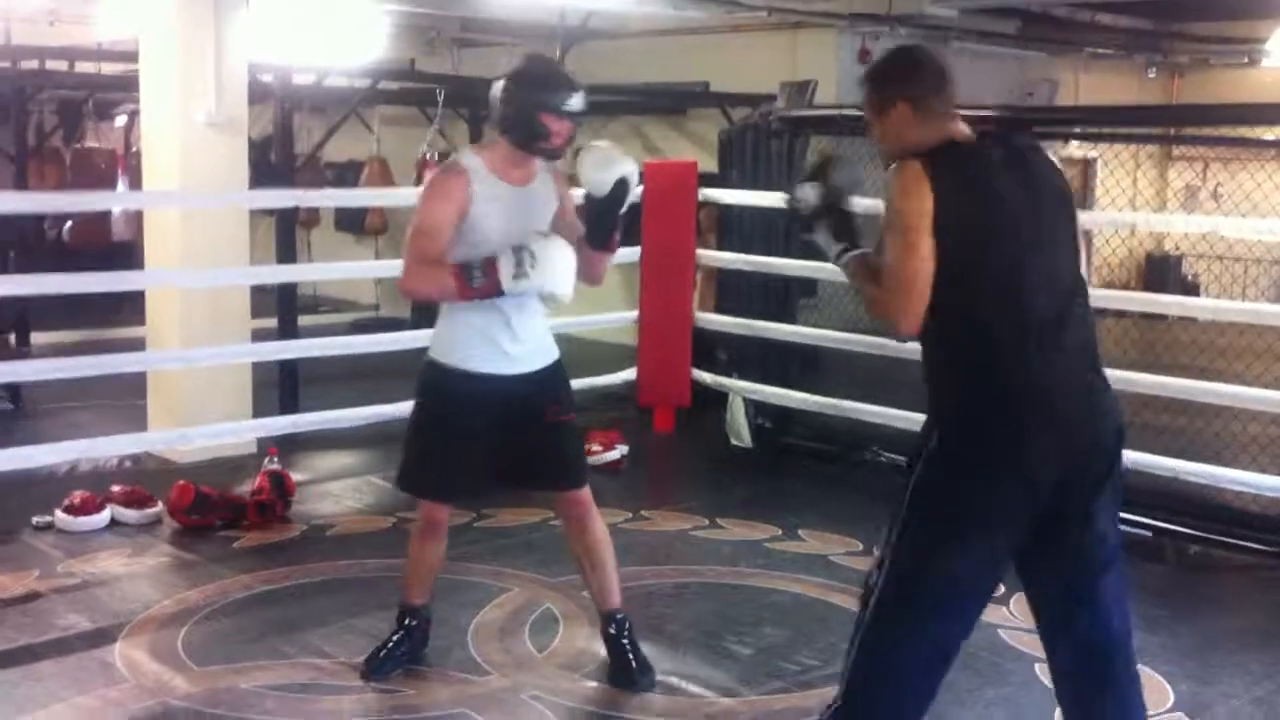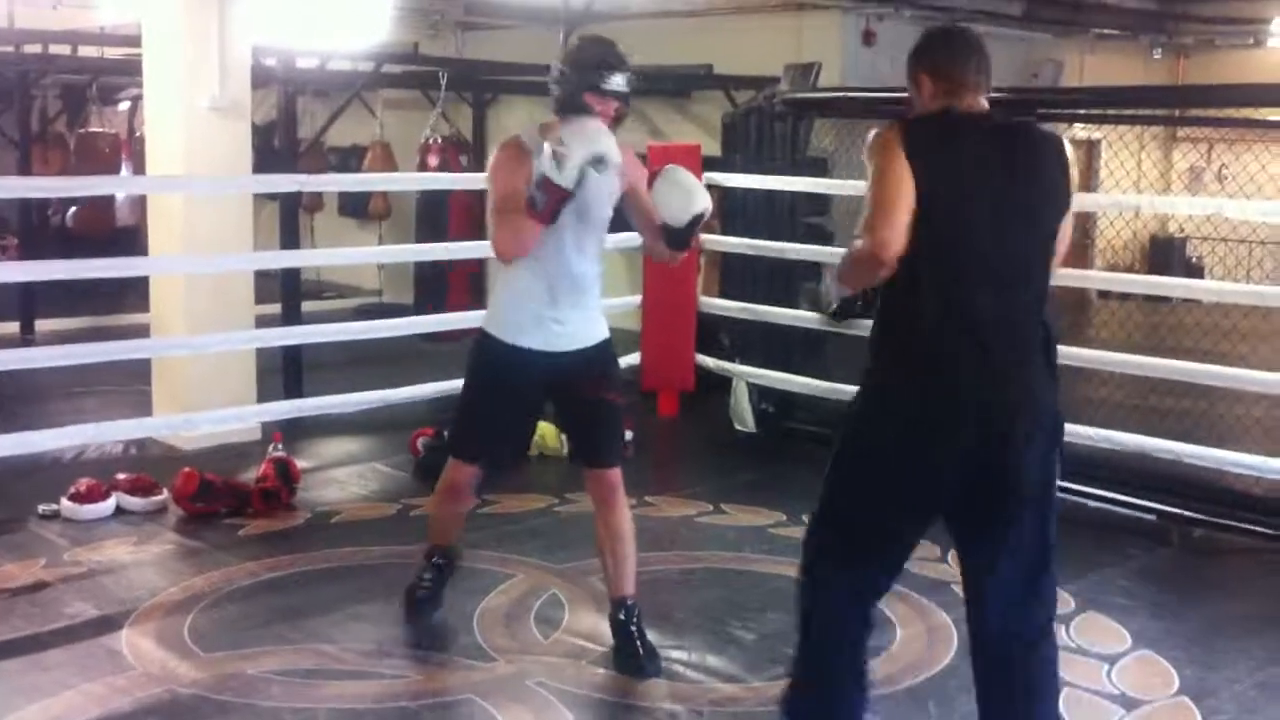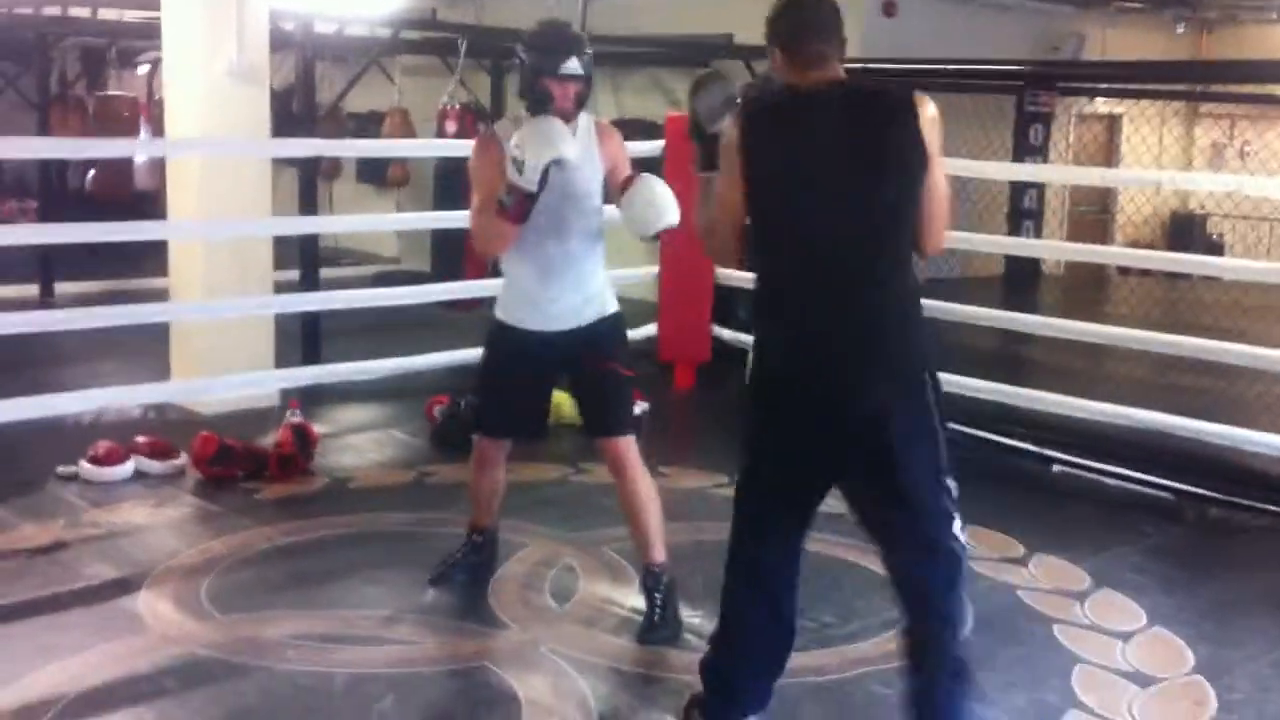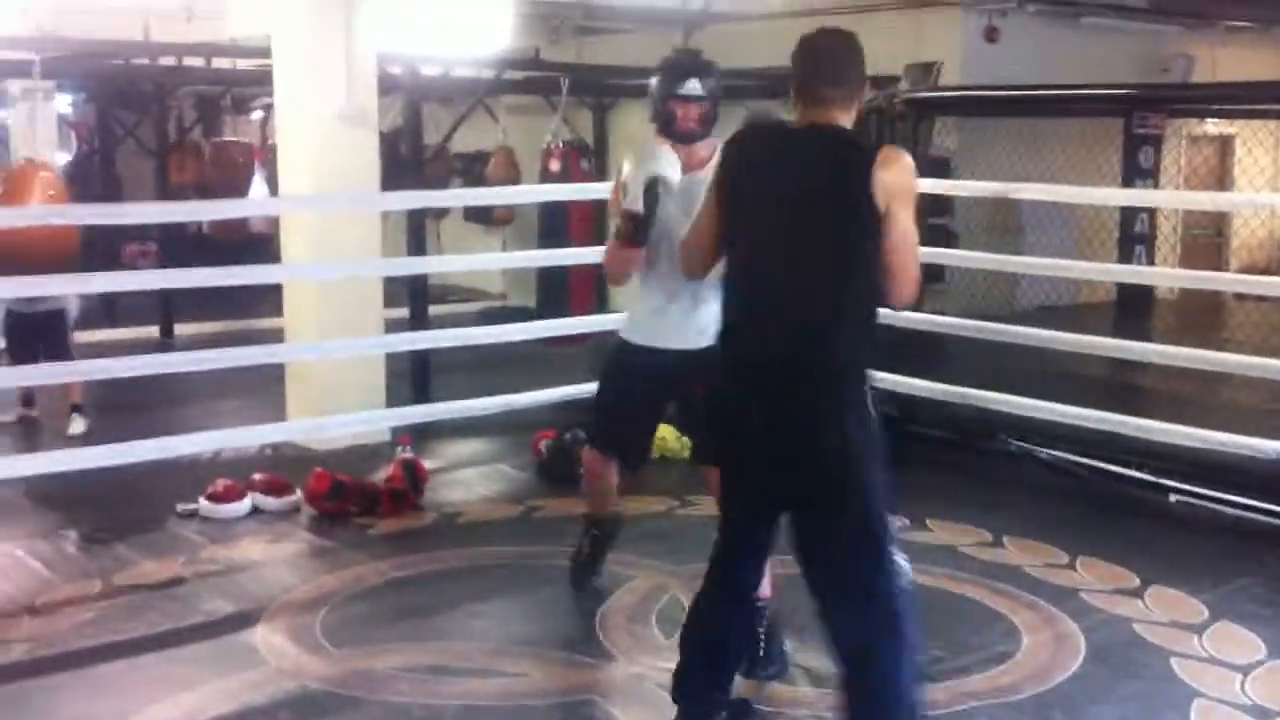
dt=0.5s
person 1, frame 1
left shoulder: (917, 178)
right shoulder: (1038, 166)
left elbow: (904, 314)
left wrist: (840, 242)
left hip: (988, 435)
right hip: (1083, 424)
left knee: (909, 614)
right knee: (1090, 619)
person 1, frame 2
left shoulder: (900, 139)
right shoulder: (1051, 154)
left elbow: (884, 246)
left wrist: (844, 273)
left hip: (912, 399)
right hip: (1020, 401)
left knee: (839, 575)
right knee: (1014, 603)
person 1, frame 3
left shoulder: (749, 126)
right shoulder: (912, 113)
left elbow: (719, 245)
right elbow: (931, 239)
left hip: (790, 371)
right hip: (889, 366)
left knee: (764, 547)
right knee: (928, 553)
person 1, frame 4
left shoulder: (742, 151)
right shoulder: (885, 168)
left elbow: (694, 260)
right elbow: (899, 292)
left hip: (738, 392)
right hip: (823, 400)
left knee: (741, 547)
right knee: (868, 589)
person 2, frame 1
left shoulder: (552, 180)
right shoulder: (456, 180)
left elbow: (592, 273)
right elbow: (415, 279)
left wrist: (606, 213)
right wrist: (500, 273)
left hip: (535, 367)
right hip: (461, 372)
left knee: (578, 502)
right knee: (434, 513)
left ankle: (618, 630)
right ankle: (413, 626)
person 2, frame 2
left shoulder: (622, 160)
right shoulder: (518, 153)
left elbow: (662, 248)
right elbow: (509, 246)
left wrist: (683, 223)
right wrist: (557, 184)
left hip: (584, 344)
right hip: (509, 343)
left knee: (607, 482)
right knee: (462, 470)
left ankle: (625, 617)
right ankle: (438, 562)
person 2, frame 3
left shoulder: (602, 137)
right shoulder: (495, 145)
left elbow: (633, 204)
right elbow: (487, 242)
left wrist: (654, 215)
right wrist: (525, 183)
left hip: (592, 319)
right hip: (520, 325)
left knee: (621, 452)
right knee: (488, 446)
left ankle: (659, 585)
right ankle: (480, 546)
person 2, frame 4
right shoulder: (643, 171)
right elbow: (616, 273)
right wrist: (637, 212)
left hip: (711, 346)
right hip: (642, 343)
left knee: (731, 482)
right knee: (599, 457)
left ankle: (760, 619)
right ankle: (599, 528)
